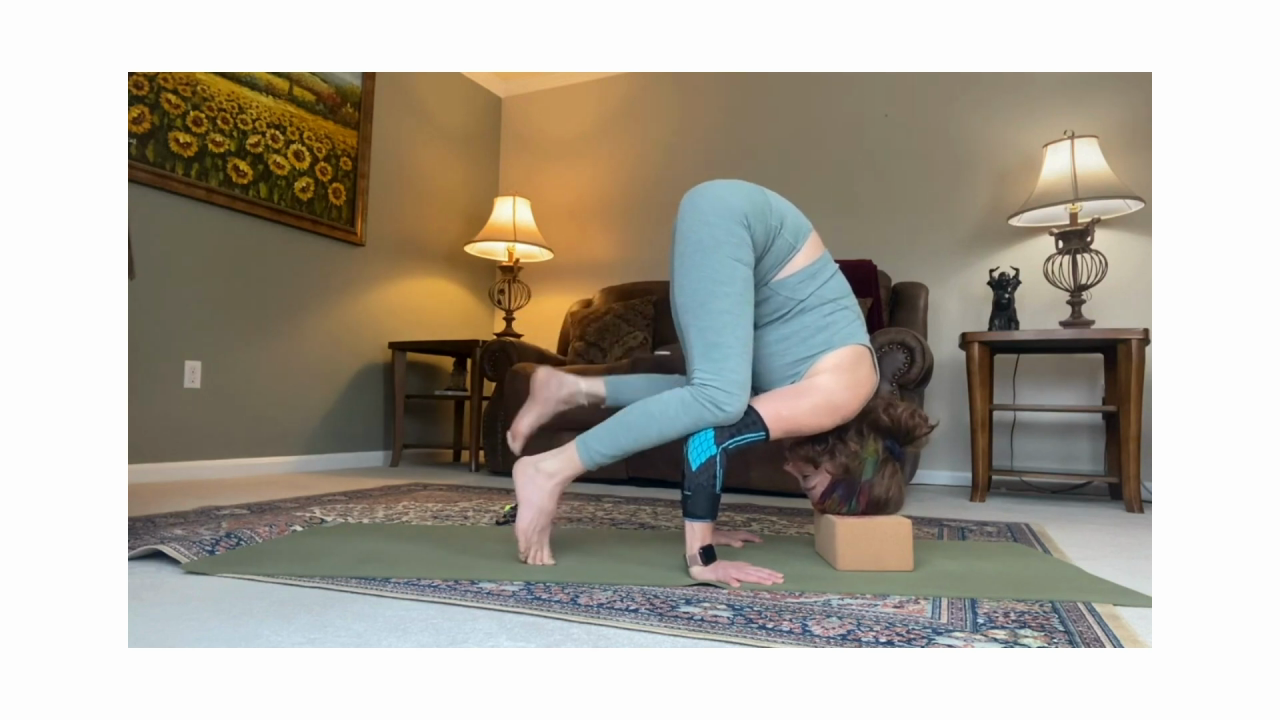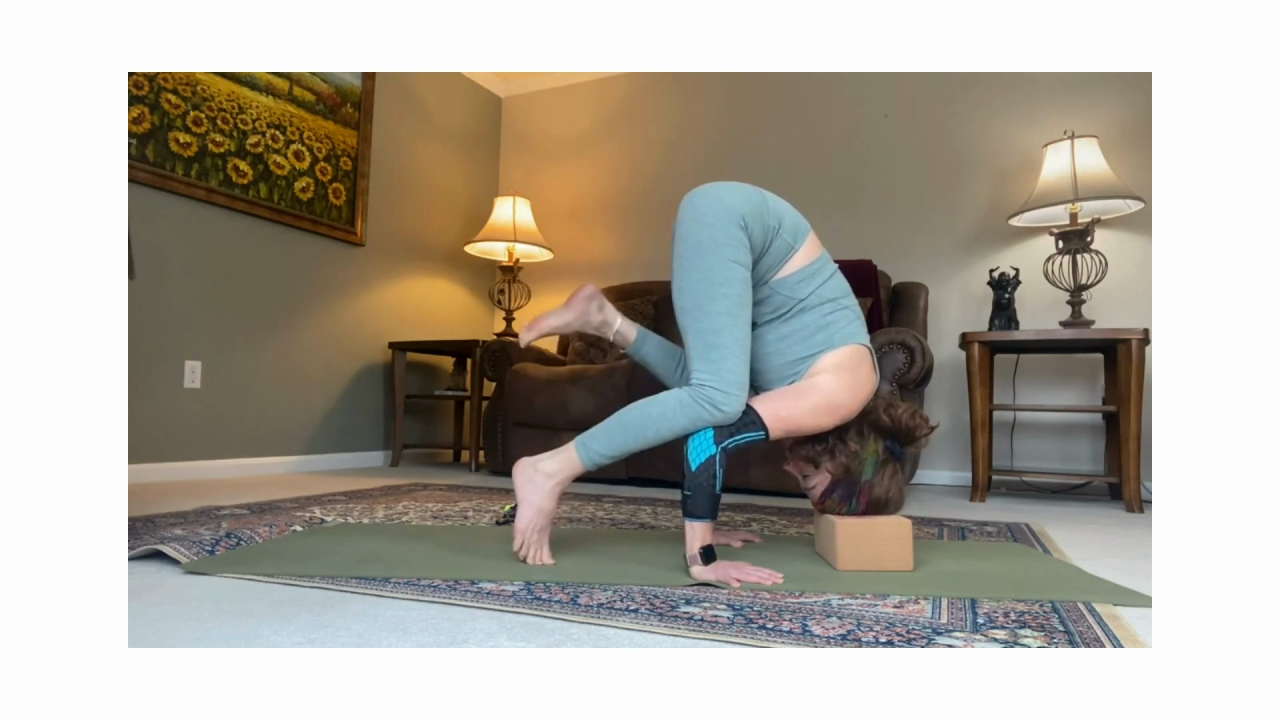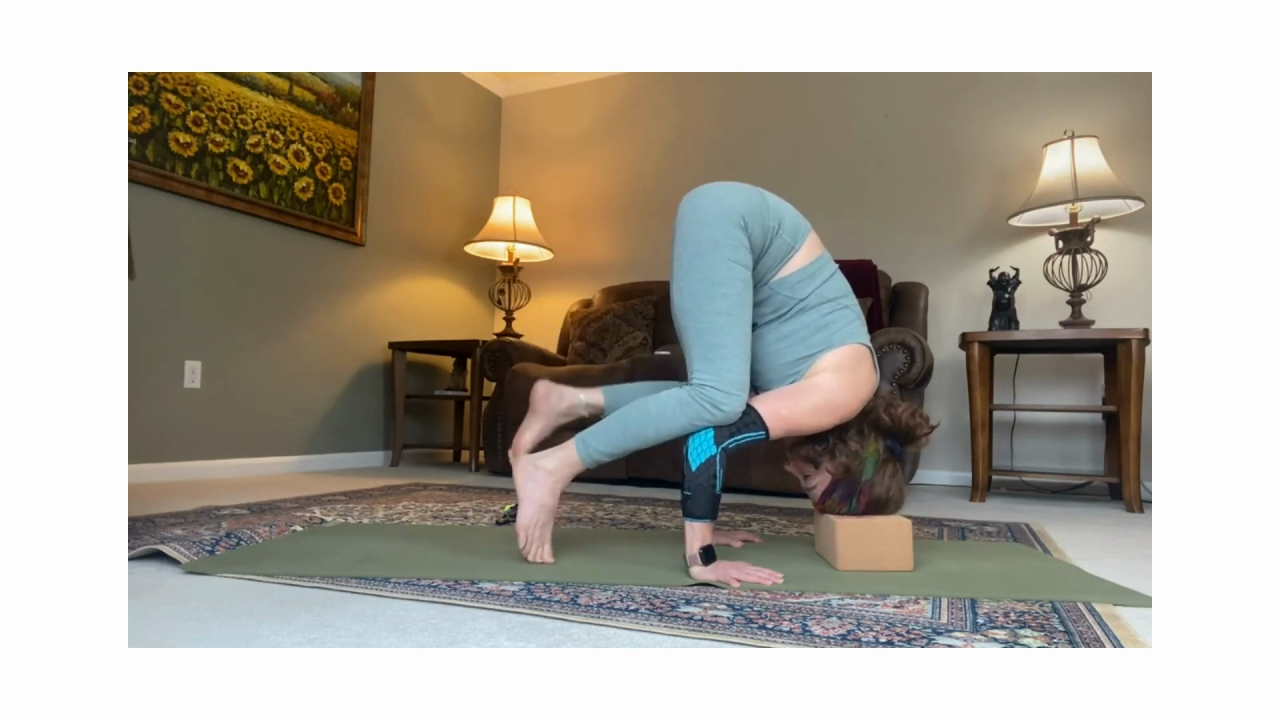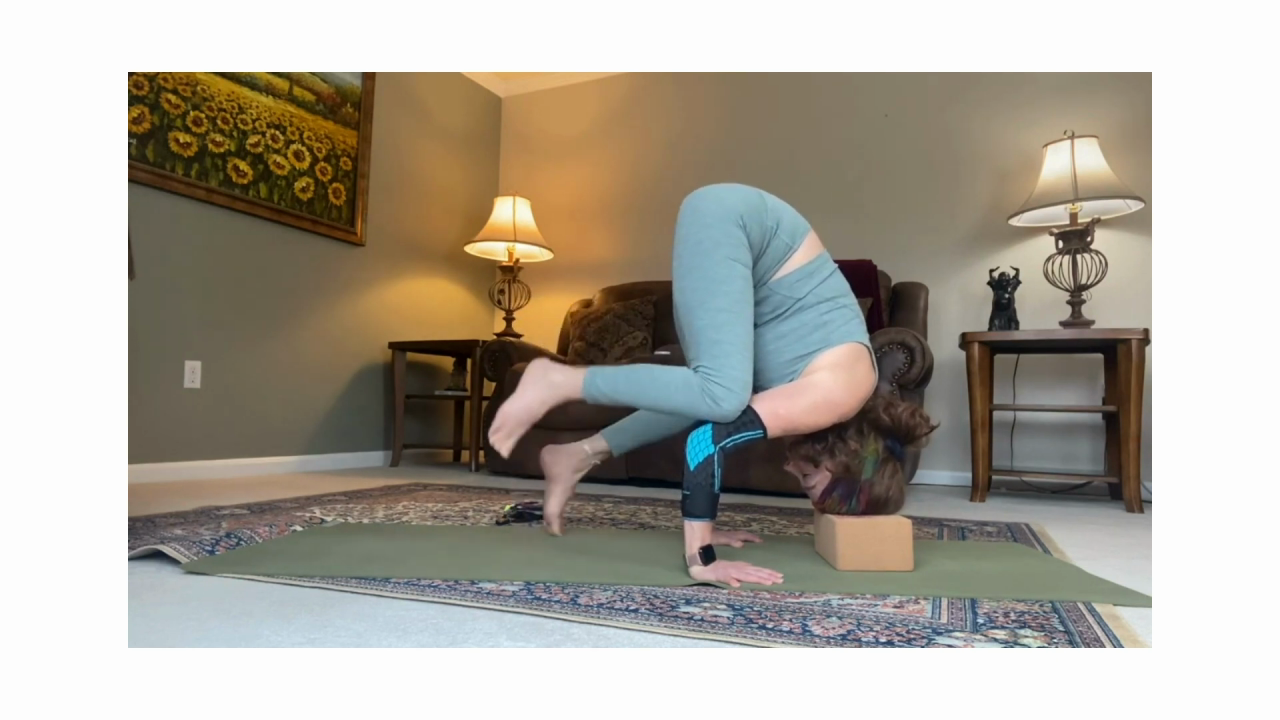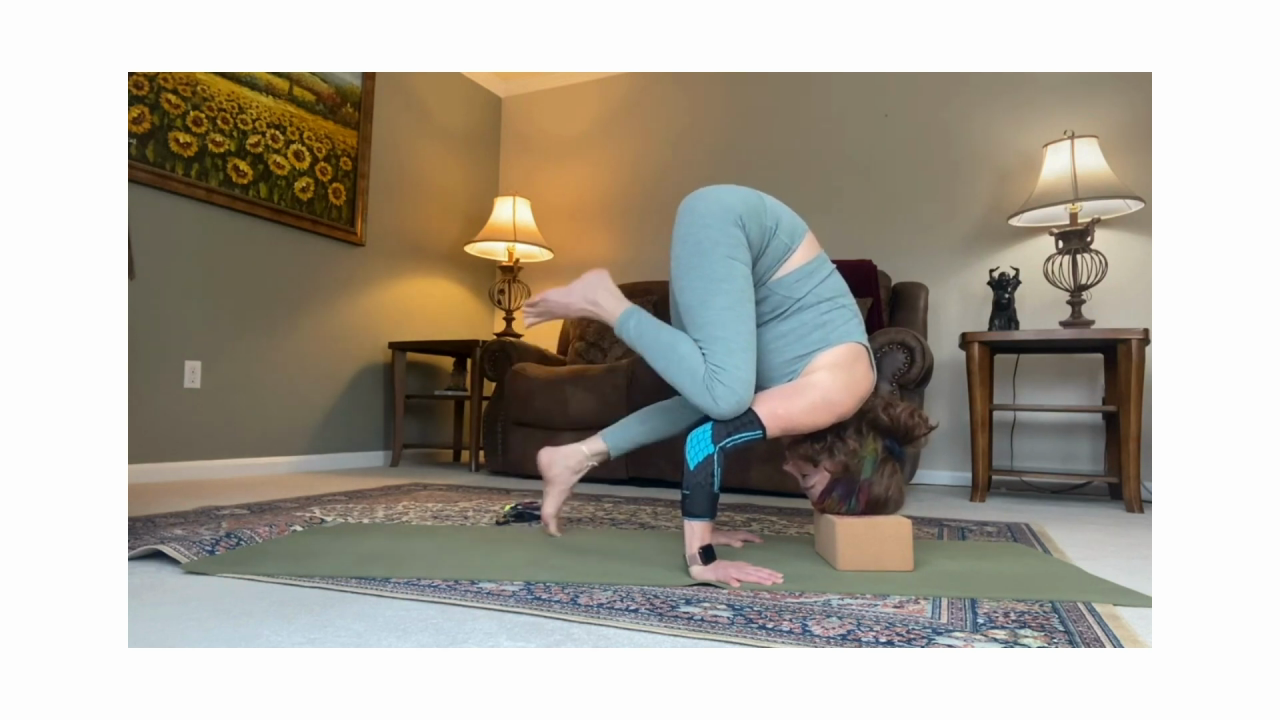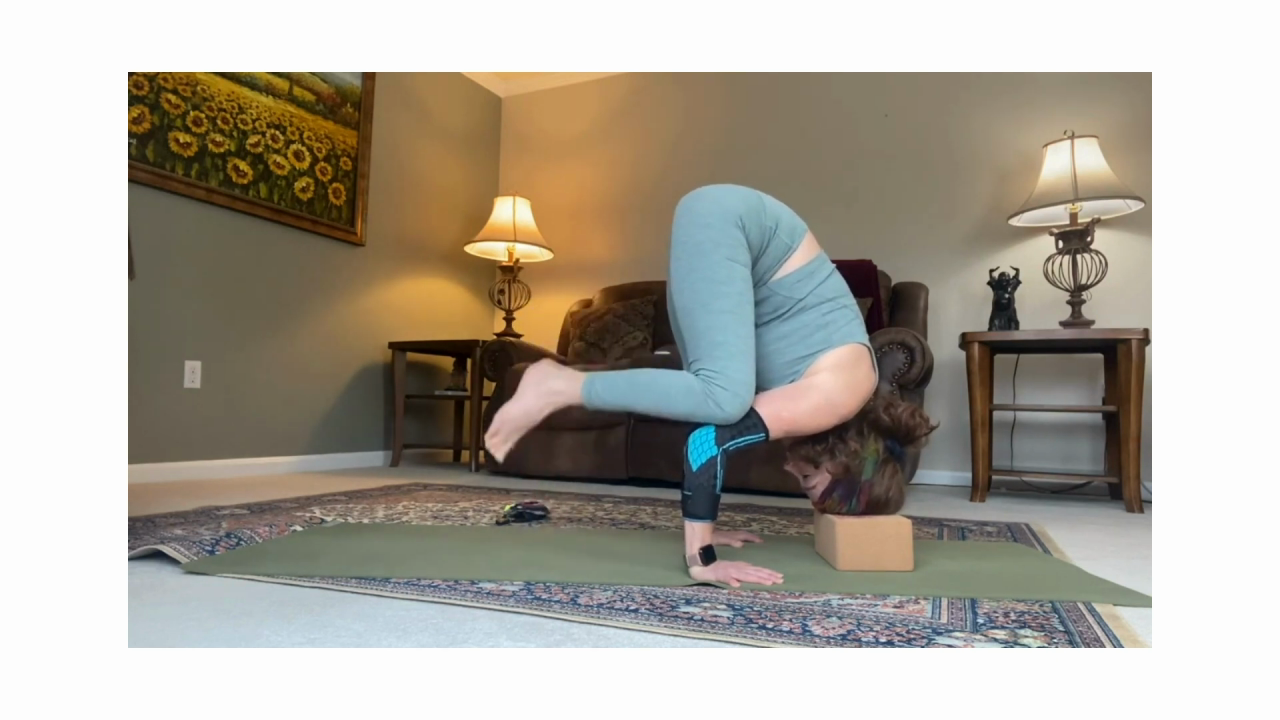
dt=0.5s
person 1, frame 1
left shoulder: (843, 386)
right shoulder: (839, 397)
right elbow: (714, 442)
left wrist: (704, 531)
right wrist: (701, 559)
left hip: (735, 223)
left knee: (711, 398)
right knee: (719, 401)
left ankle: (574, 388)
right ankle: (550, 472)
person 1, frame 2
left shoulder: (845, 383)
right shoulder: (839, 397)
right elbow: (715, 438)
left wrist: (704, 528)
right wrist: (701, 560)
left hip: (737, 223)
left knee: (711, 399)
right knee: (717, 401)
left ankle: (606, 320)
right ankle: (550, 471)
person 1, frame 3
left shoulder: (840, 388)
right shoulder: (838, 397)
right elbow: (713, 440)
left wrist: (704, 528)
right wrist: (701, 561)
left hip: (737, 227)
right hip: (727, 219)
left knee: (715, 400)
right knee: (717, 402)
left ankle: (574, 402)
right ankle: (551, 468)
person 1, frame 4
left shoulder: (846, 383)
right shoulder: (838, 395)
right elbow: (711, 440)
left wrist: (703, 527)
right wrist: (699, 560)
left hip: (738, 226)
right hip: (727, 218)
left knee: (713, 399)
right knee: (721, 398)
left ankle: (581, 455)
right ankle: (558, 381)
person 1, frame 5
left shoulder: (838, 386)
right shoulder: (837, 394)
right elbow: (711, 440)
left wrist: (705, 529)
right wrist: (702, 561)
left hip: (738, 229)
right hip: (722, 220)
left knee: (712, 398)
right knee: (723, 395)
left ankle: (576, 458)
right ankle: (604, 301)
person 1, frame 6
left shoulder: (841, 385)
right shoulder: (839, 396)
right elbow: (712, 443)
left wrist: (705, 529)
right wrist: (700, 560)
left hip: (734, 227)
right hip: (722, 220)
left knee: (708, 400)
right knee: (724, 401)
left ankle: (567, 386)
right ankle: (559, 390)
